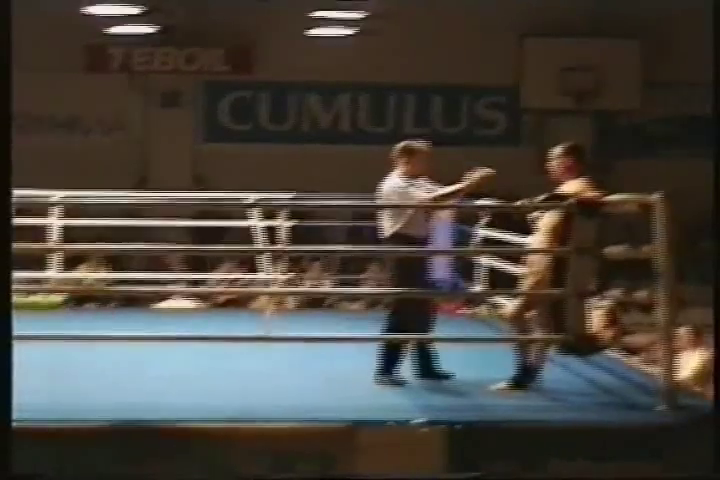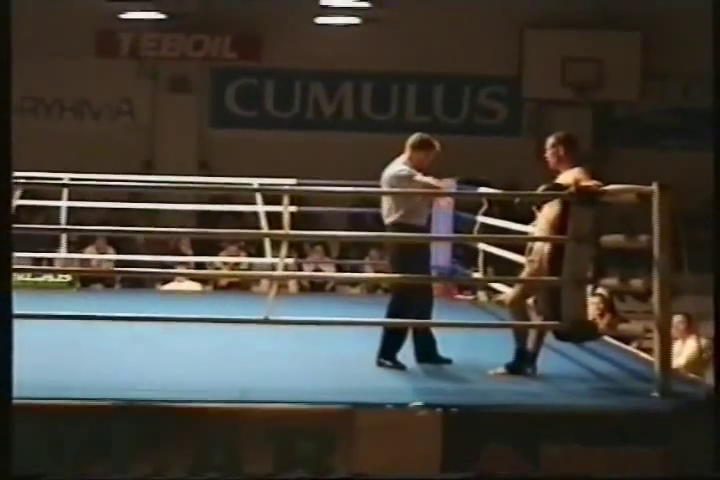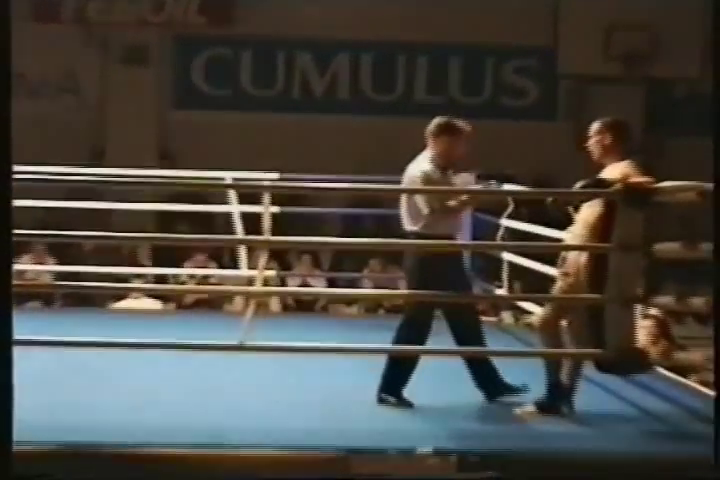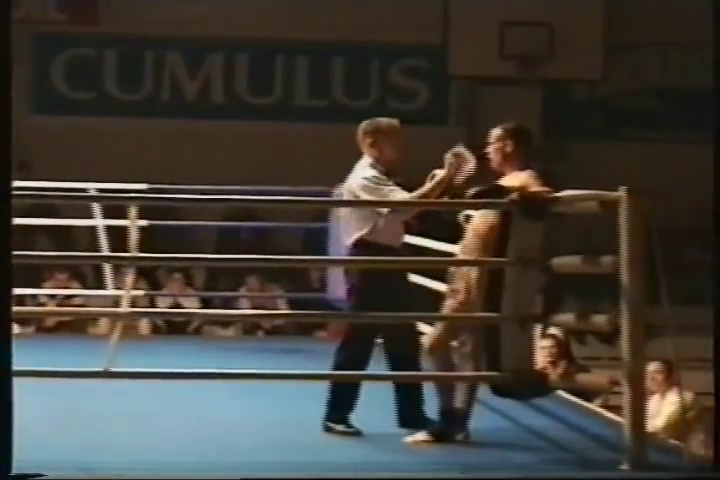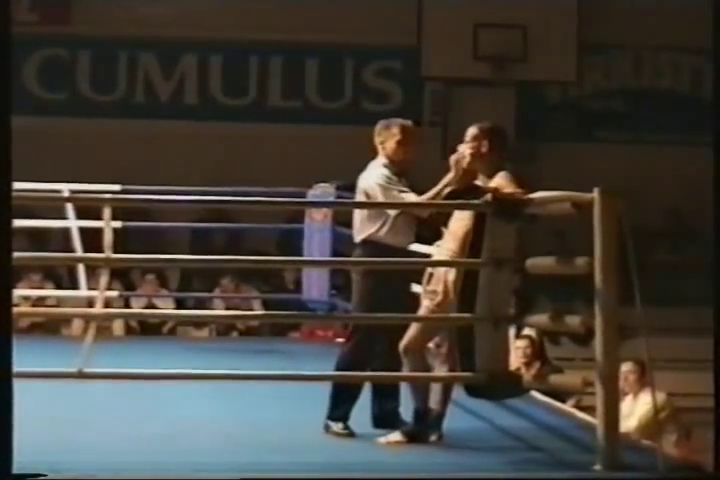
dt=1s
person 1, frame 1
left shoulder: (581, 187)
right shoulder: (564, 190)
left elbow: (598, 199)
right wrist: (536, 215)
left hip: (550, 261)
right hip: (540, 259)
left knee: (515, 313)
right knee: (542, 317)
left ankle: (526, 373)
right ankle: (527, 373)
person 1, frame 2
left shoulder: (576, 175)
right shoulder: (561, 180)
left elbow: (597, 186)
left hip: (549, 251)
right hip: (541, 246)
right ankle: (525, 360)
person 1, frame 3
left shoulder: (626, 170)
right shoulder: (609, 173)
left elbow: (648, 186)
left hip: (588, 262)
right hip: (576, 260)
left knee: (547, 322)
right knee: (577, 329)
left ankle: (558, 395)
right ankle: (559, 396)
person 1, frame 4
left shoulder: (525, 179)
right shoulder: (503, 184)
left elbow: (545, 197)
left hip: (481, 277)
right hip: (468, 274)
left knee: (436, 344)
right knee: (469, 347)
right ankle: (454, 422)
person 1, frame 5
left shoulder: (500, 180)
right shoulder: (475, 183)
left elbow: (521, 199)
left wrist: (491, 194)
right wrist: (458, 177)
left hip: (456, 278)
right hip: (443, 275)
left knee: (411, 346)
right knee: (444, 349)
person 2, frame 1
left shoulder: (418, 183)
right shoulder: (394, 186)
left elbow: (441, 194)
right elbow: (431, 199)
left wrist: (471, 182)
right wrist: (468, 184)
left hip: (416, 248)
right hip: (402, 248)
left knee: (422, 308)
right knee: (402, 310)
left ankle: (425, 366)
right ankle: (386, 369)
person 2, frame 2
left shoulder: (409, 174)
right shoulder: (397, 173)
left elbow: (425, 197)
right elbow: (436, 187)
left wrist: (430, 186)
right wrist: (433, 184)
left hip: (416, 236)
left knee: (422, 295)
right knee: (404, 295)
left ankle: (425, 350)
right ankle: (386, 353)
person 2, frame 3
left shoulder: (443, 171)
right shoulder: (421, 172)
right elbow: (438, 212)
left wrist: (467, 197)
right wrist: (469, 198)
left hip: (447, 249)
right hip: (427, 251)
left knee: (465, 317)
right knee: (417, 321)
left ankle: (491, 383)
right ankle: (389, 389)
person 2, frame 4
left shoulder: (380, 178)
right shoulder: (364, 179)
left elbow: (400, 211)
right elbow: (408, 204)
left wrist: (436, 183)
right wrist: (444, 177)
left hip: (387, 261)
right hip: (369, 261)
left knee: (404, 339)
right knee: (359, 340)
left ankle: (411, 412)
right ankle: (336, 416)
person 2, frame 5
left shoulder: (394, 178)
right shoulder: (376, 178)
left elbow: (413, 214)
right elbow: (419, 206)
right wrist: (451, 177)
left hip: (395, 260)
right hip: (375, 259)
left knee: (392, 339)
right knee: (362, 338)
left ankle: (386, 412)
right ankle: (336, 415)
